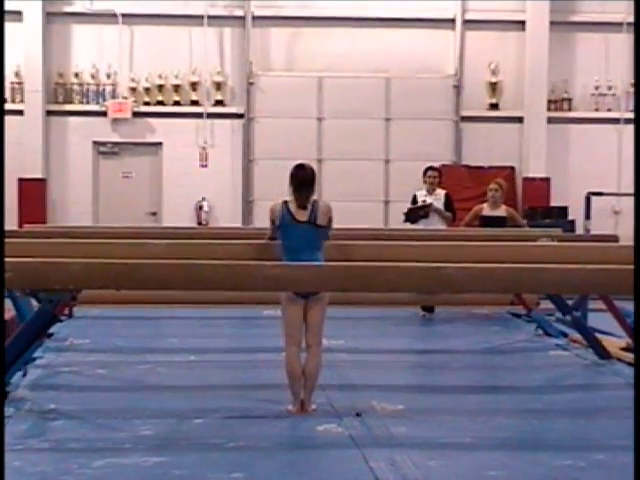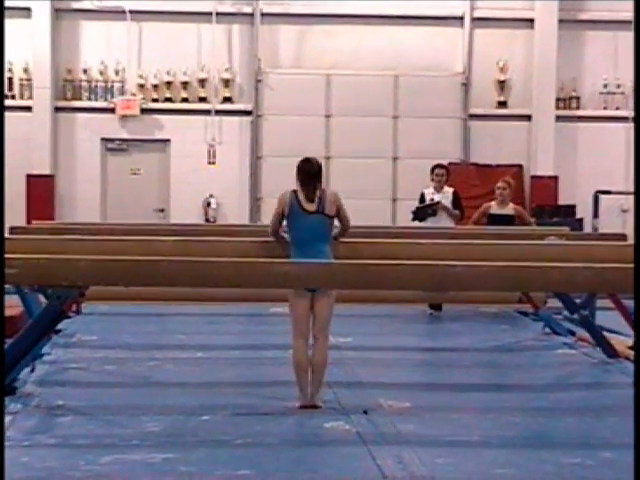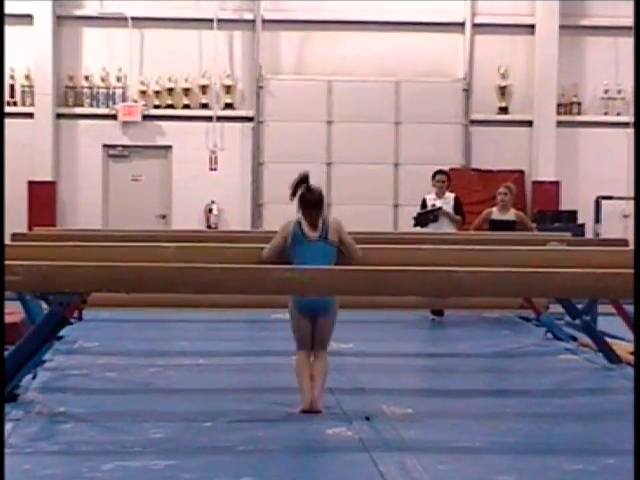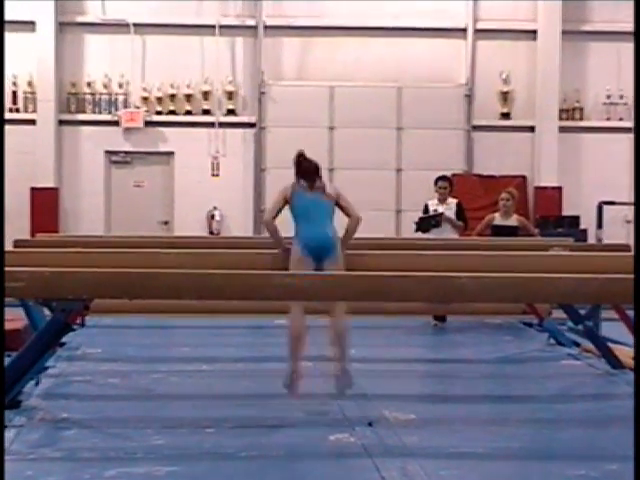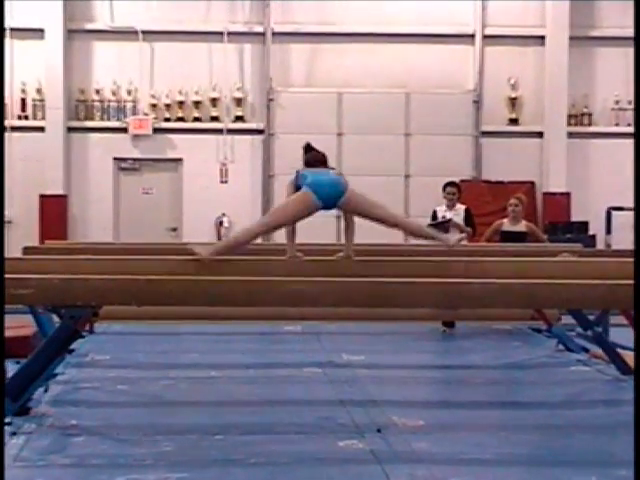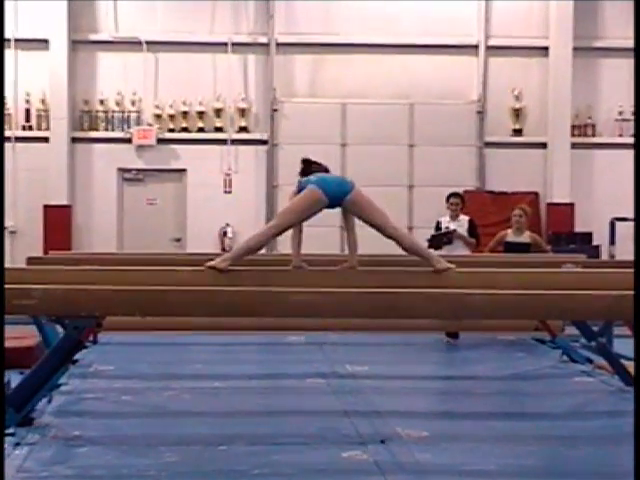
dt=0.3s
person 1, frame 1
left shoulder: (278, 210)
right shoulder: (323, 209)
left knee: (292, 345)
right knee: (314, 345)
left ankle: (296, 402)
right ankle: (307, 401)
person 1, frame 2
left shoulder: (286, 199)
right shoulder: (332, 198)
left elbow: (273, 232)
right elbow: (346, 227)
left knee: (300, 338)
right knee: (321, 337)
left ankle: (304, 397)
right ankle: (314, 396)
person 1, frame 3
left shoulder: (291, 226)
right shoulder: (334, 225)
left elbow: (267, 257)
right elbow: (355, 256)
left hip: (301, 297)
right hip: (326, 298)
left knee: (303, 350)
right knee: (320, 350)
left ankle: (307, 398)
right ankle: (317, 398)
person 1, frame 4
left shoulder: (290, 190)
right shoulder: (331, 190)
left elbow: (268, 220)
right elbow: (355, 217)
left wrist: (282, 245)
right wrist: (342, 244)
left hip: (305, 245)
right hip: (329, 244)
left knee: (297, 310)
right knee: (337, 311)
left ankle: (294, 369)
right ankle: (341, 366)
person 1, frame 5
left shoulder: (297, 178)
right shoulder: (336, 174)
left elbow: (290, 219)
right elbow: (349, 217)
left wrist: (291, 251)
right wrist: (348, 250)
left hip: (313, 191)
right hip: (339, 188)
left knee: (264, 225)
right knee: (393, 220)
left ankle: (212, 250)
right ankle: (444, 238)
person 1, frame 6
left shoulder: (300, 186)
right shoulder: (336, 178)
left elbow: (296, 227)
right elbow: (350, 226)
left wrist: (296, 259)
right wrist: (352, 260)
left hip: (319, 189)
right hip: (344, 186)
left knee: (273, 228)
right knee: (392, 230)
left ankle: (225, 259)
right ankle: (436, 261)
person 2, frame 1
left shoulder: (445, 195)
right shoulder: (417, 196)
left elbow: (452, 217)
right elbow: (411, 219)
left wrist: (437, 210)
right wrist: (420, 212)
left ankle: (429, 306)
right ankle: (426, 306)
person 2, frame 2
left shoulder: (453, 193)
right shoulder: (425, 194)
left elbow: (460, 215)
right elbow: (419, 217)
left wrist: (445, 208)
right wrist: (428, 210)
left ankle: (436, 304)
right ankle: (434, 304)
person 2, frame 3
left shoulder: (454, 198)
right shoulder: (426, 199)
left elbow: (461, 221)
right elbow: (421, 223)
left wrist: (446, 214)
right wrist: (429, 216)
left ankle: (438, 309)
right ankle: (436, 310)
person 2, frame 4
left shoulder: (457, 204)
right shoulder: (429, 205)
left elbow: (463, 226)
left wrist: (449, 219)
left ankle: (441, 315)
right ankle: (438, 315)
person 2, frame 5
left shoulder: (465, 210)
right shoulder: (437, 211)
left elbow: (472, 232)
left wrist: (457, 225)
right wrist: (440, 228)
left ankle: (449, 321)
right ankle: (446, 321)
person 2, frame 6
left shoulder: (468, 221)
right shoulder: (440, 222)
left elbow: (475, 243)
right elbow: (435, 245)
left wrist: (461, 236)
right wrist: (442, 239)
left ankle: (452, 332)
right ankle: (450, 332)
